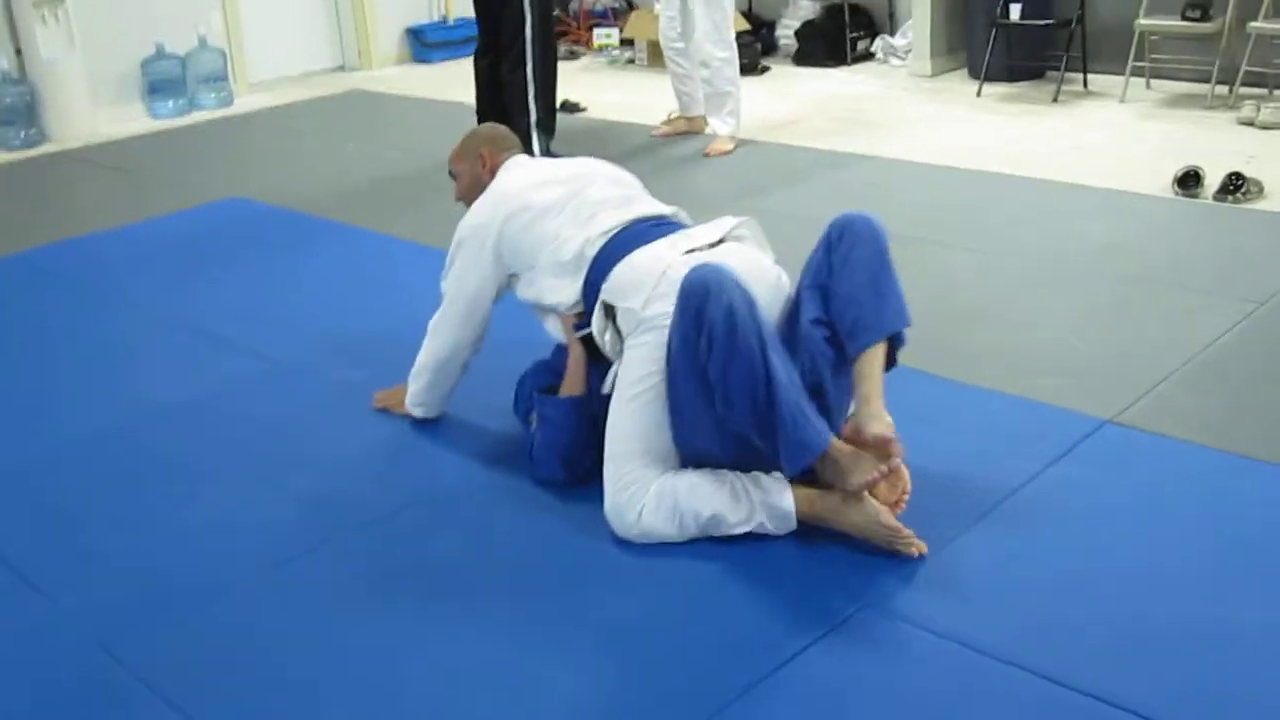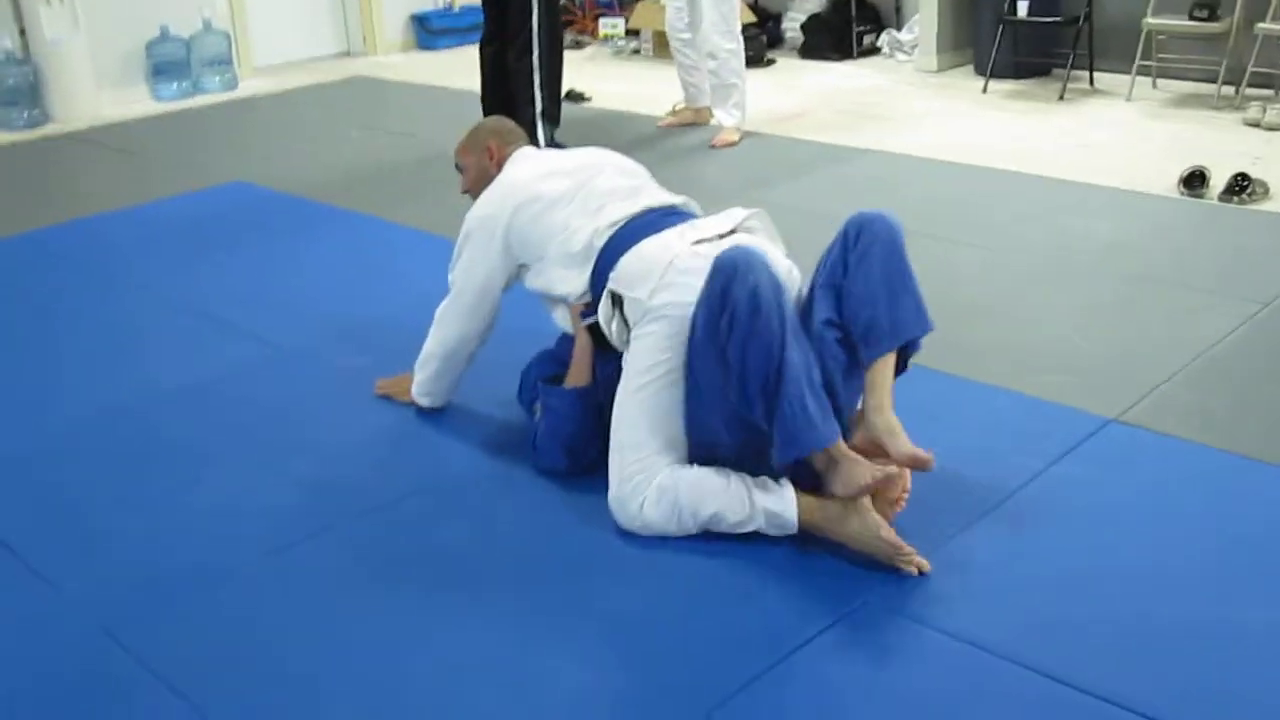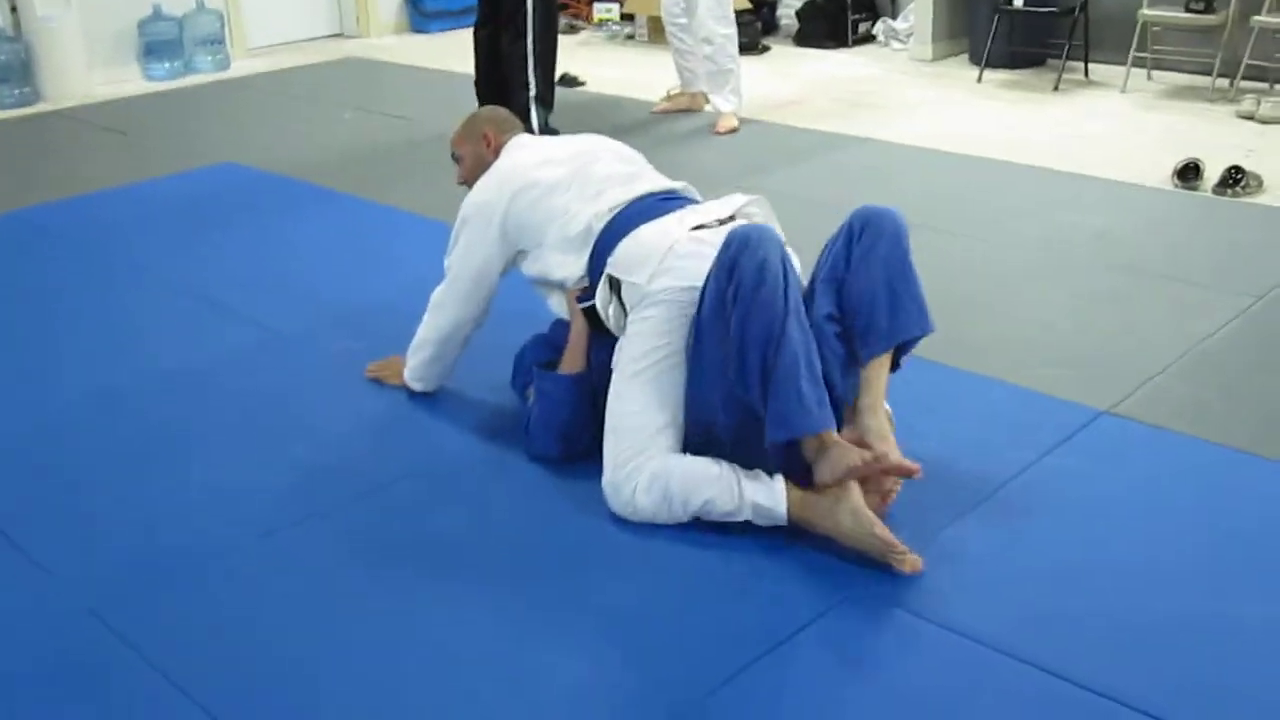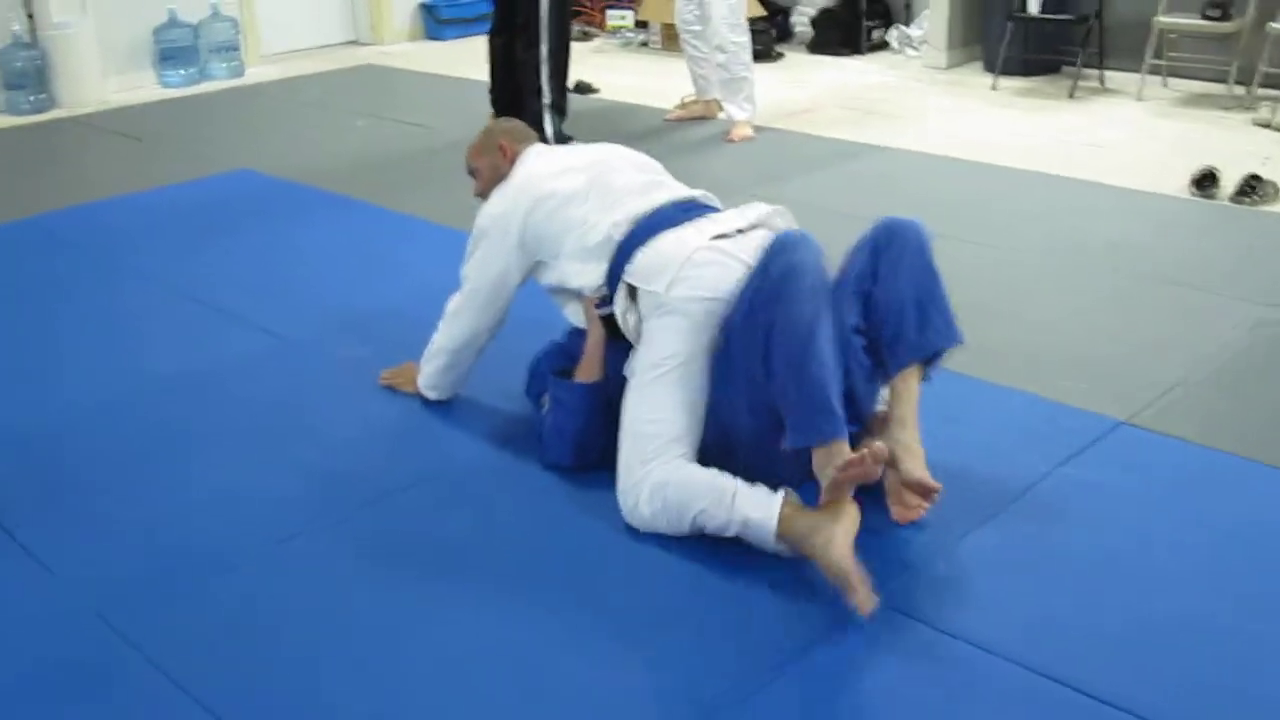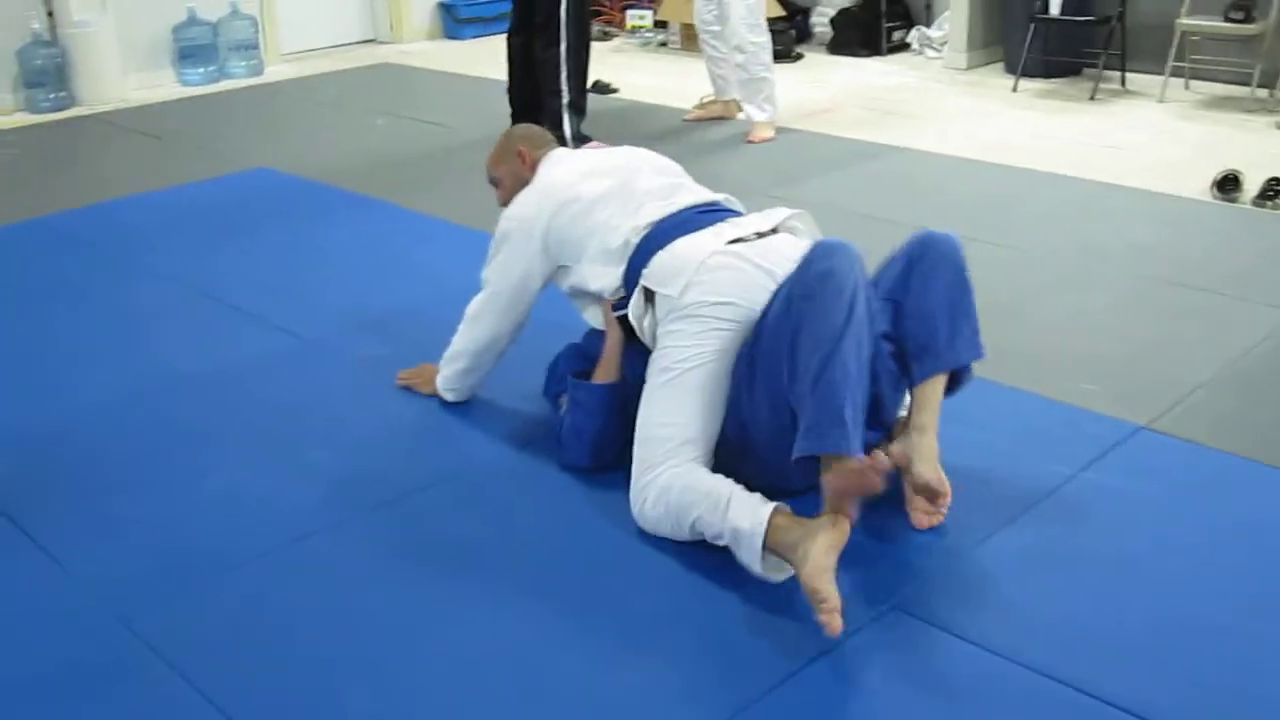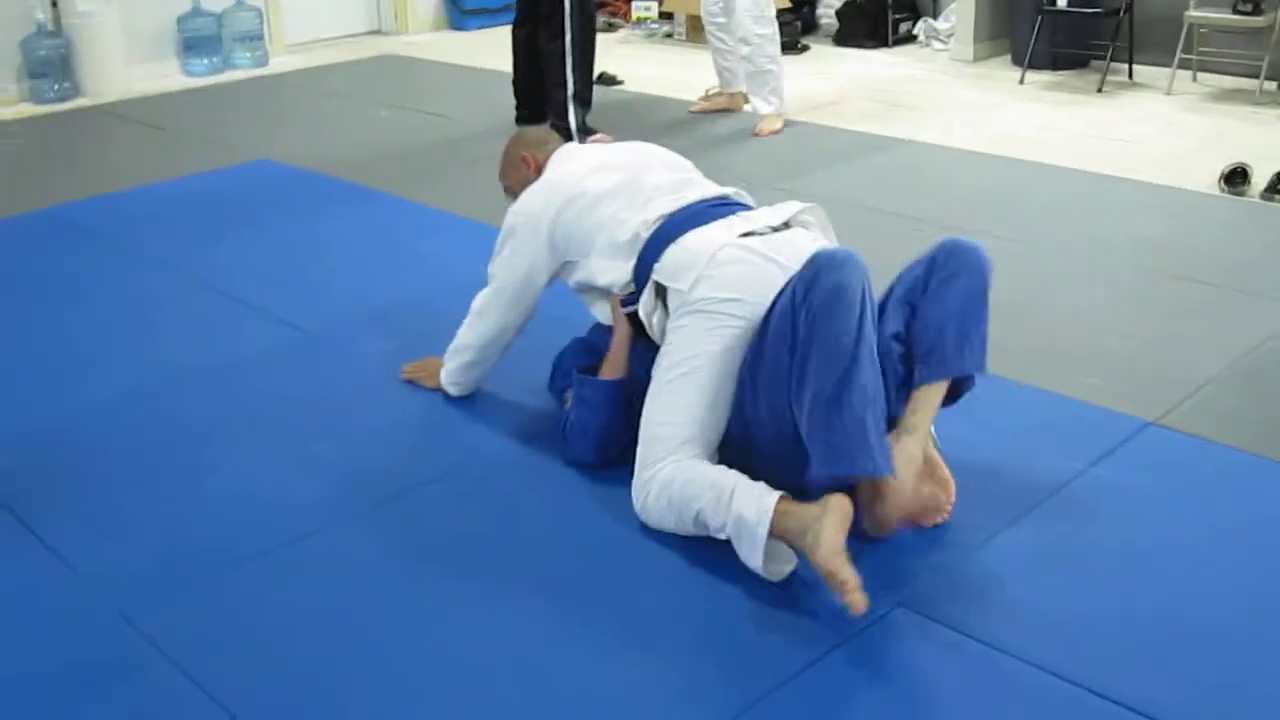
dt=0.1s
person 1, frame 1
left shoulder: (485, 218)
right shoulder: (593, 168)
left elbow: (456, 329)
left wrist: (418, 399)
left hip: (663, 301)
right hip: (742, 259)
left knee: (634, 506)
left ankle: (823, 500)
right ankle: (859, 427)
person 1, frame 2
left shoulder: (494, 208)
right shoulder: (599, 157)
left elbow: (462, 318)
left wrist: (423, 388)
left hip: (672, 289)
right hip: (749, 250)
left knee: (639, 499)
left ankle: (826, 512)
right ankle: (863, 432)
person 1, frame 3
left shoulder: (491, 194)
right shoulder: (595, 143)
left elbow: (457, 304)
left wrist: (416, 371)
left hip: (669, 275)
right hip: (740, 235)
left knee: (633, 483)
left ankle: (817, 506)
right ankle: (864, 422)
person 1, frame 4
left shoulder: (509, 203)
right shoulder: (611, 153)
left elbow: (472, 313)
left wrist: (429, 379)
left hip: (688, 282)
right hip: (764, 246)
left knee: (649, 488)
left ankle: (804, 524)
person 1, frame 5
left shoulder: (531, 206)
right shoulder: (633, 156)
left elbow: (493, 315)
left wrist: (448, 380)
left hip: (706, 289)
right hip: (783, 253)
left knee: (660, 492)
left ankle: (800, 537)
right ankle: (912, 444)
person 1, frame 6
left shoulder: (537, 203)
right shoulder: (643, 152)
left elbow: (498, 309)
left wrist: (453, 374)
left hip: (718, 284)
right hip: (802, 249)
left knee: (661, 486)
left ankle: (802, 520)
person 2, frame 1
right shoulder: (561, 371)
right elbow: (558, 464)
right wrist: (576, 346)
right hip: (723, 445)
left knee: (854, 231)
right knee: (708, 288)
left ankle: (868, 424)
person 2, frame 2
right shoulder: (566, 366)
right elbow: (561, 456)
right wrist: (582, 337)
right hip: (734, 439)
left knee: (871, 231)
right knee: (738, 266)
left ankle: (876, 430)
person 2, frame 3
right shoulder: (563, 347)
right elbow: (554, 440)
right wrist: (578, 323)
right hip: (721, 428)
left knee: (875, 224)
right knee: (753, 244)
left ankle: (867, 423)
person 2, frame 4
right shoulder: (579, 355)
right elbow: (570, 450)
right wrist: (596, 333)
right hip: (744, 438)
left knee: (899, 237)
left ankle: (899, 435)
person 2, frame 5
right shoulder: (601, 356)
right elbow: (585, 450)
right wrist: (614, 335)
right hip: (759, 437)
left knee: (936, 250)
right knee: (832, 258)
left ankle: (902, 445)
person 2, frame 6
right shoulder: (608, 352)
right elbow: (590, 447)
right wrist: (621, 331)
left hip: (855, 410)
right hip: (766, 438)
left knee: (961, 260)
right knee: (835, 270)
